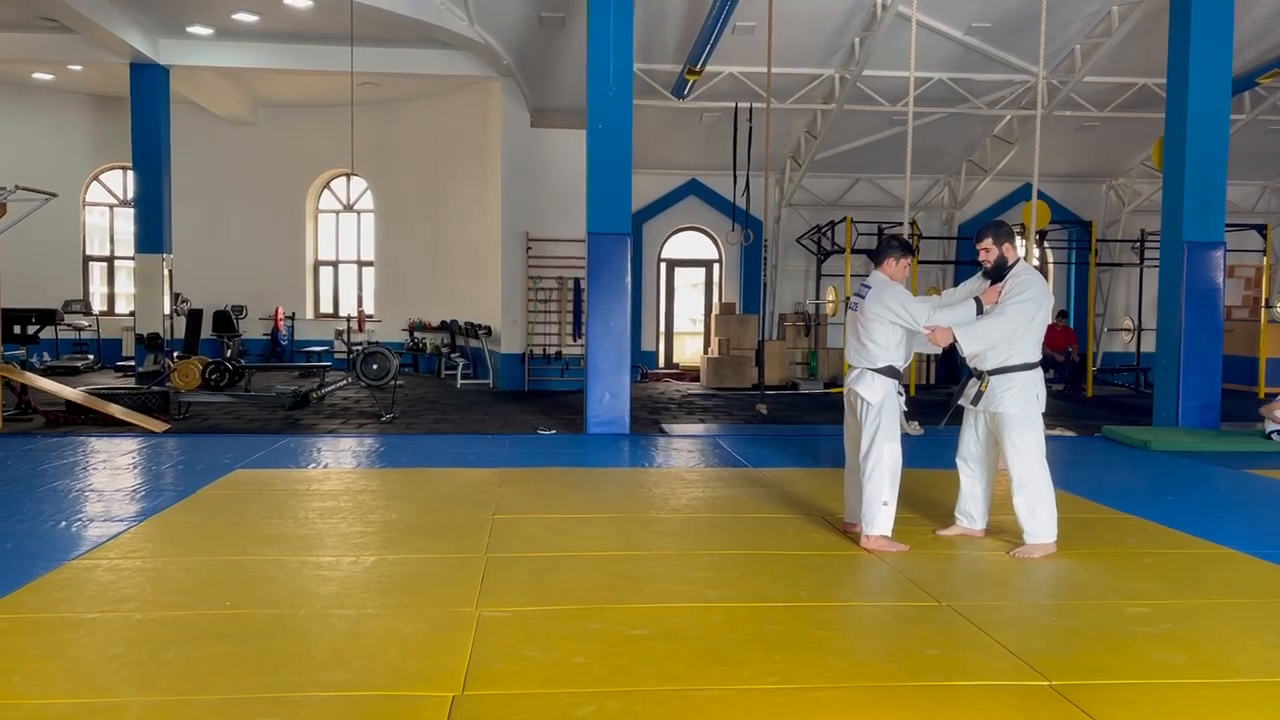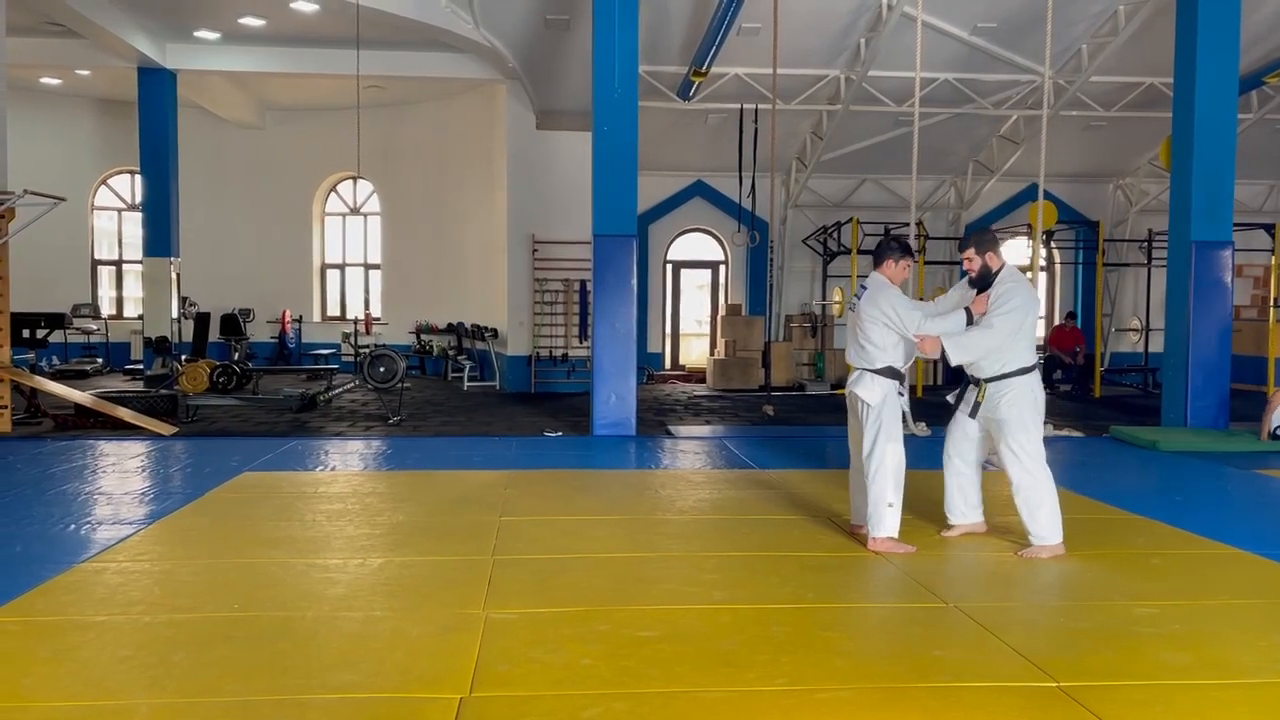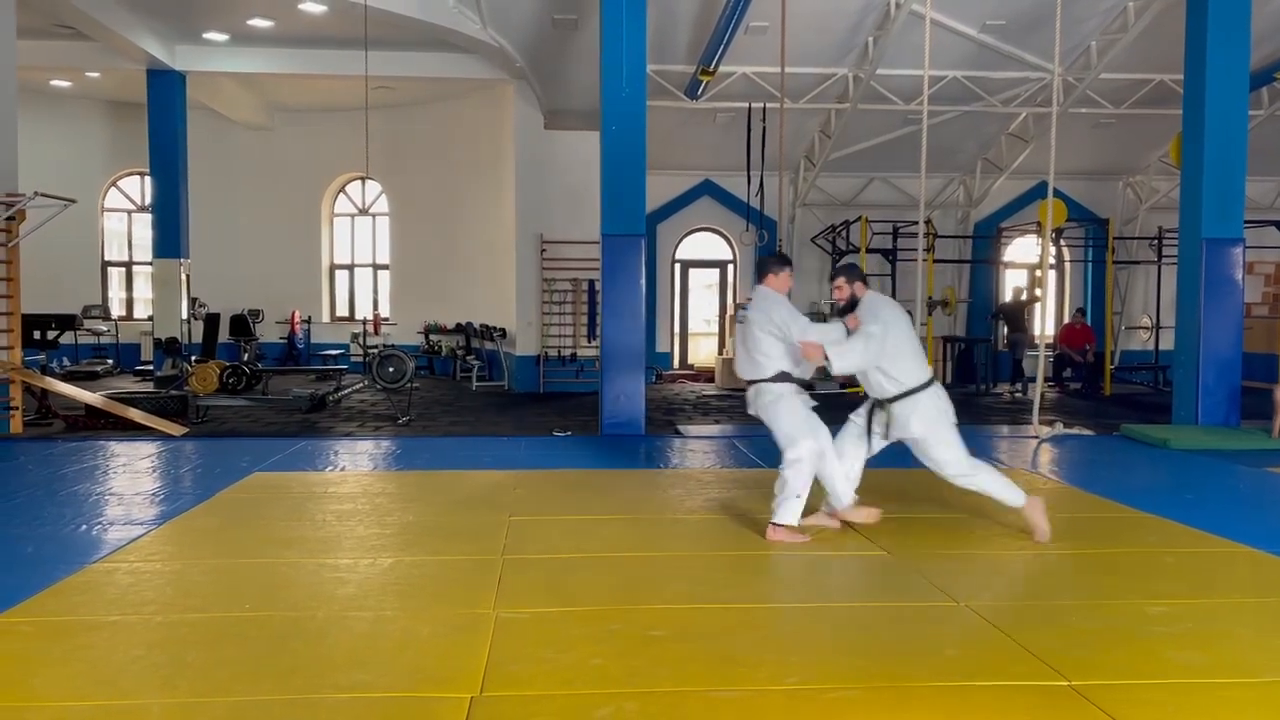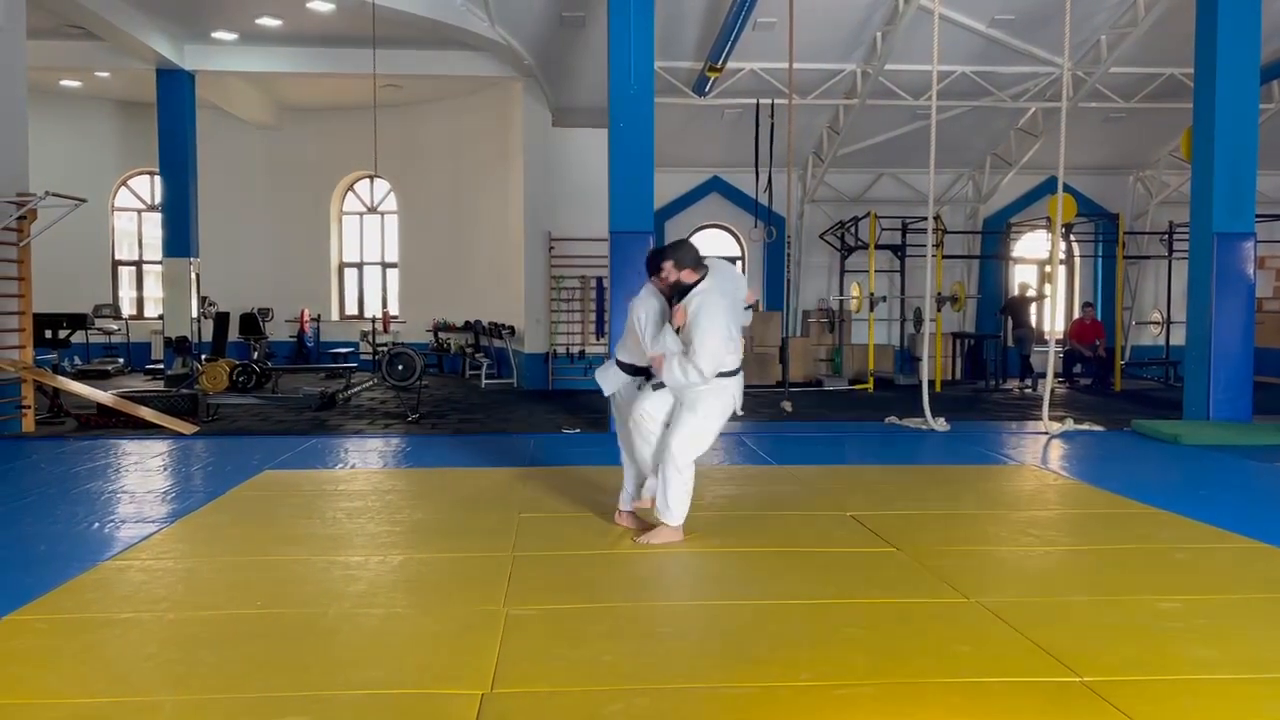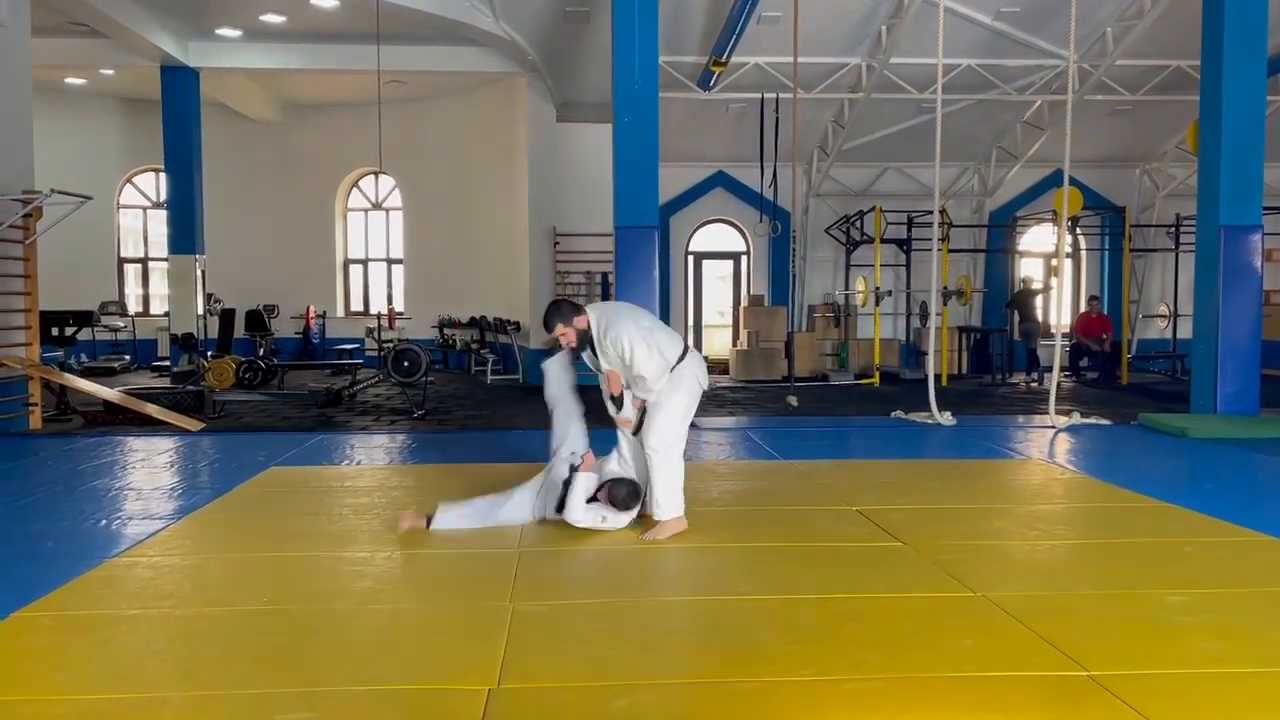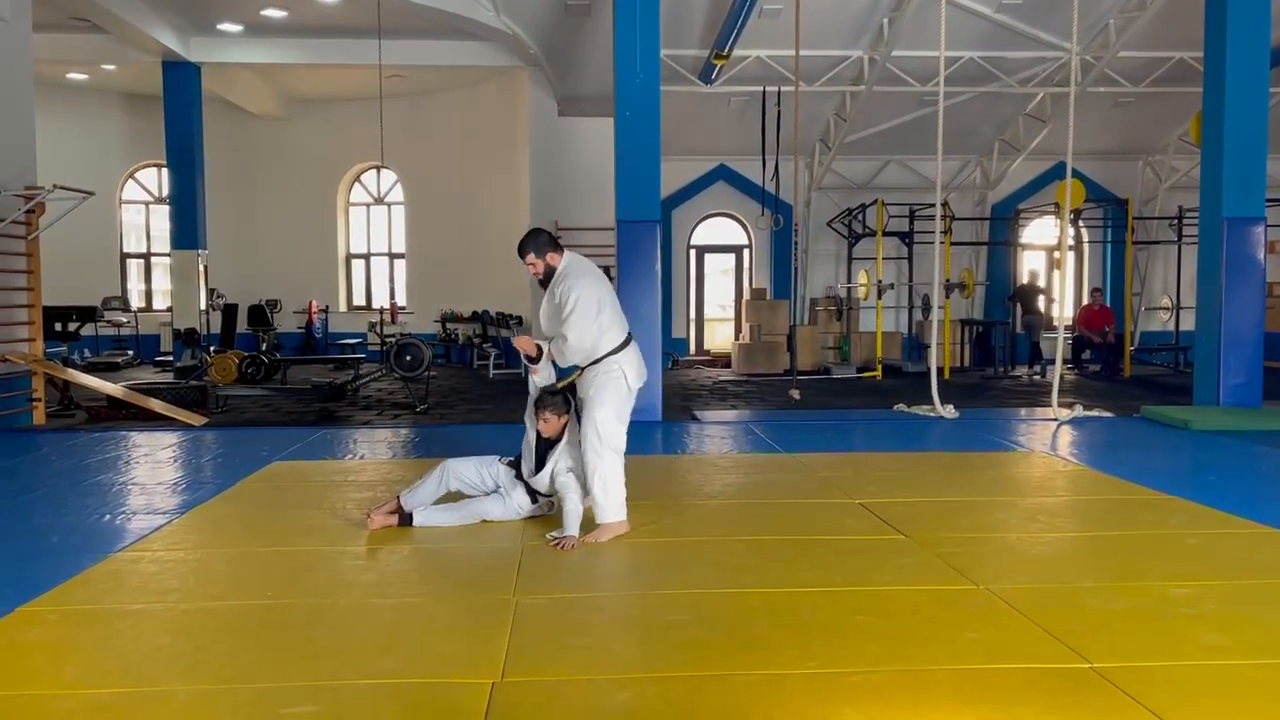
dt=0.7s
person 1, frame 1
left shoulder: (1030, 285)
right shoulder: (985, 280)
left elbow: (999, 326)
right elbow: (949, 301)
left wrist: (954, 334)
left hip: (1015, 387)
right hip: (983, 385)
left knee: (1024, 463)
right knee: (972, 457)
left ankle: (1043, 538)
right ankle: (971, 521)
person 1, frame 2
left shoulder: (1015, 290)
right shoulder: (971, 285)
left elbow: (989, 335)
right elbow: (939, 310)
left wrist: (942, 344)
left hip: (1012, 391)
right hip: (979, 389)
left knee: (1024, 466)
right knee: (959, 451)
left ankle: (1050, 539)
right ankle: (968, 517)
person 1, frame 3
left shoulder: (880, 312)
right shoulder: (859, 312)
left elbow: (869, 347)
left wrist: (825, 353)
left hip: (919, 405)
right hip: (884, 405)
left knee: (959, 467)
right knee: (845, 448)
left ankle: (1028, 505)
right ankle: (832, 513)
person 1, frame 4
left shoulder: (710, 310)
right shoulder: (717, 272)
left elbow: (700, 370)
left wrist: (665, 369)
left hip: (718, 384)
right hip: (693, 376)
left knee: (677, 451)
right knee: (645, 413)
left ankle: (671, 525)
right ankle: (660, 485)
person 1, frame 5
left shoulder: (617, 329)
right shoulder: (584, 332)
left elbow: (651, 374)
right elbow: (611, 374)
left wrist: (635, 401)
left hip: (679, 375)
right hip: (648, 379)
left knee: (659, 444)
right knee: (646, 440)
left ankle: (672, 518)
right ankle: (653, 503)
person 1, frame 6
left shoulder: (576, 283)
right shoulder: (566, 274)
left elbow: (575, 341)
right elbow: (566, 332)
left wrist: (546, 352)
right wrist: (539, 348)
left hip: (612, 369)
right hip: (599, 367)
left knee: (600, 441)
right knee: (593, 436)
left ankle: (613, 519)
right ankle: (600, 494)
person 2, frame 1
left shoulder: (865, 291)
right shoulder: (889, 293)
left elbow: (909, 326)
right elbow: (932, 318)
right wrist: (980, 302)
left hip: (860, 380)
right hip: (878, 384)
left knee: (860, 454)
right knee: (883, 456)
left ankle: (855, 518)
right ankle: (874, 533)
person 2, frame 2
left shoulder: (868, 291)
right shoulder: (885, 295)
left elbow: (918, 311)
right elbow: (922, 327)
left wrist: (960, 305)
right wrist: (970, 312)
left hip: (864, 381)
right hip: (879, 386)
left knee: (865, 456)
right knee: (887, 458)
left ankle: (862, 520)
right ankle: (880, 534)
person 2, frame 3
left shoulder: (755, 306)
right shoulder: (773, 305)
right elbow: (808, 335)
right wrist: (845, 326)
left hip: (768, 390)
right hip: (777, 392)
left knee: (818, 445)
right knee: (801, 455)
left ankle: (844, 506)
right ankle: (780, 525)
person 2, frame 4
left shoulder: (665, 297)
right shoulder: (649, 305)
right elbow: (657, 350)
left hip: (645, 380)
right hip: (631, 382)
right ankle: (626, 510)
person 2, frame 5
left shoulder: (607, 518)
right shoulder: (628, 471)
left elbow: (575, 513)
left wrist: (584, 472)
left knee: (499, 509)
left ankle: (428, 521)
person 2, frame 6
left shoulder: (567, 456)
right shoulder: (544, 414)
left elbow: (572, 496)
right elbow: (542, 377)
left wrist: (571, 533)
left hip: (529, 498)
right hip: (512, 471)
left knee: (479, 509)
right knee: (450, 469)
left ankle: (398, 519)
right ankle: (398, 504)
